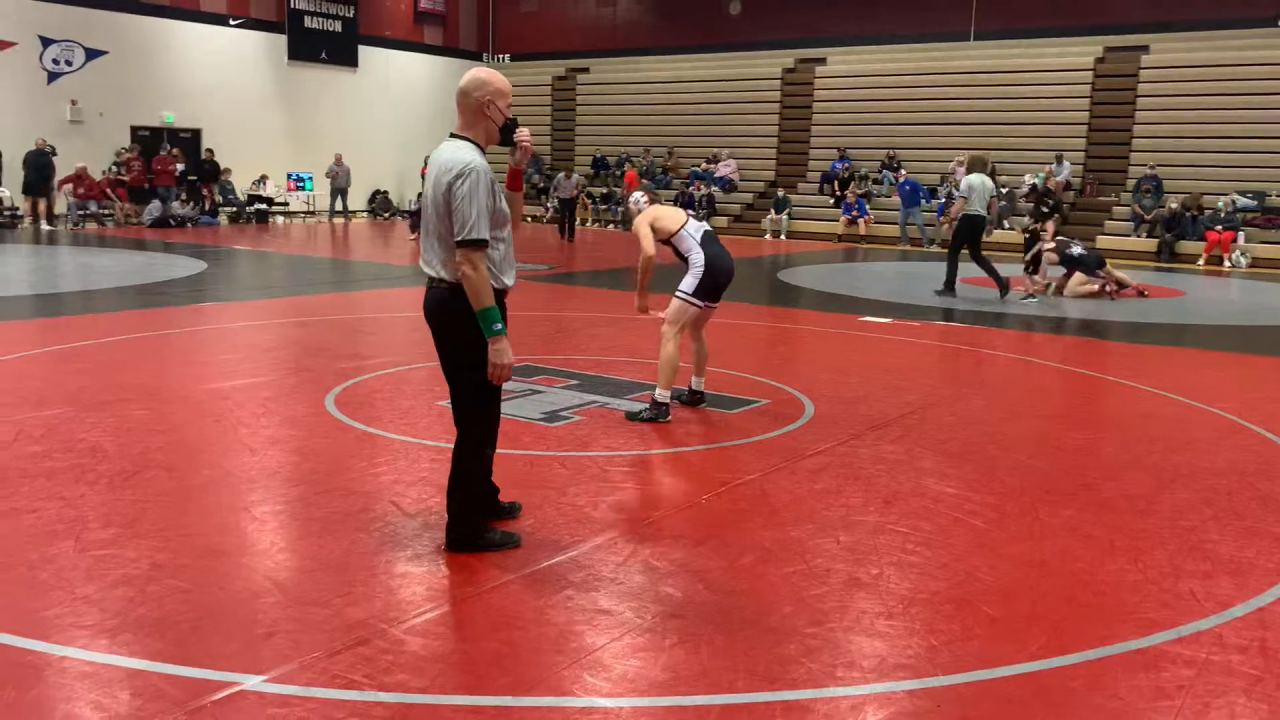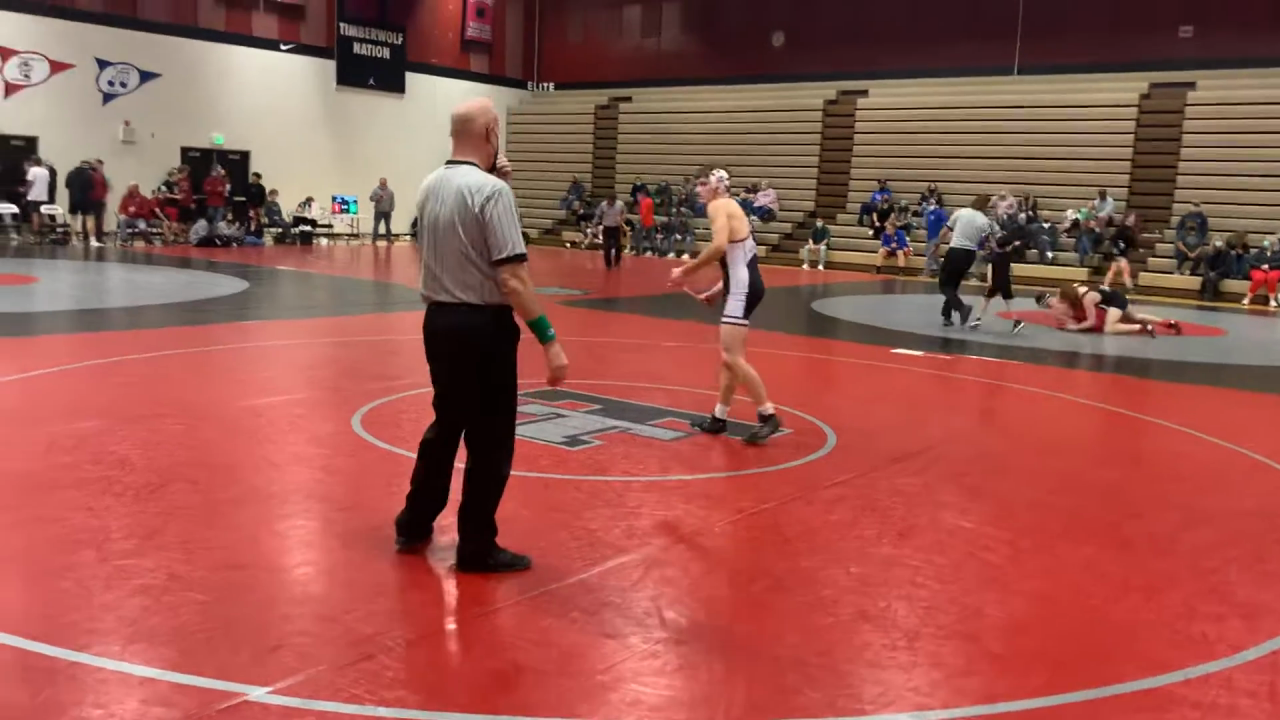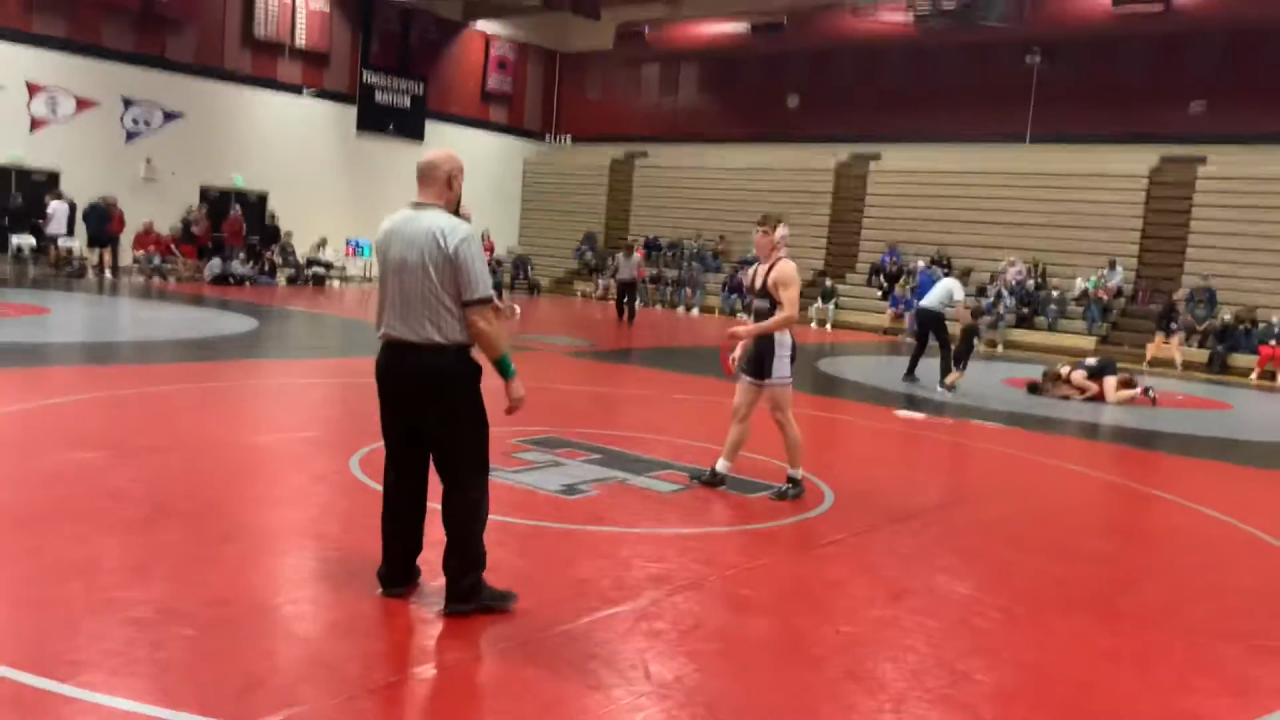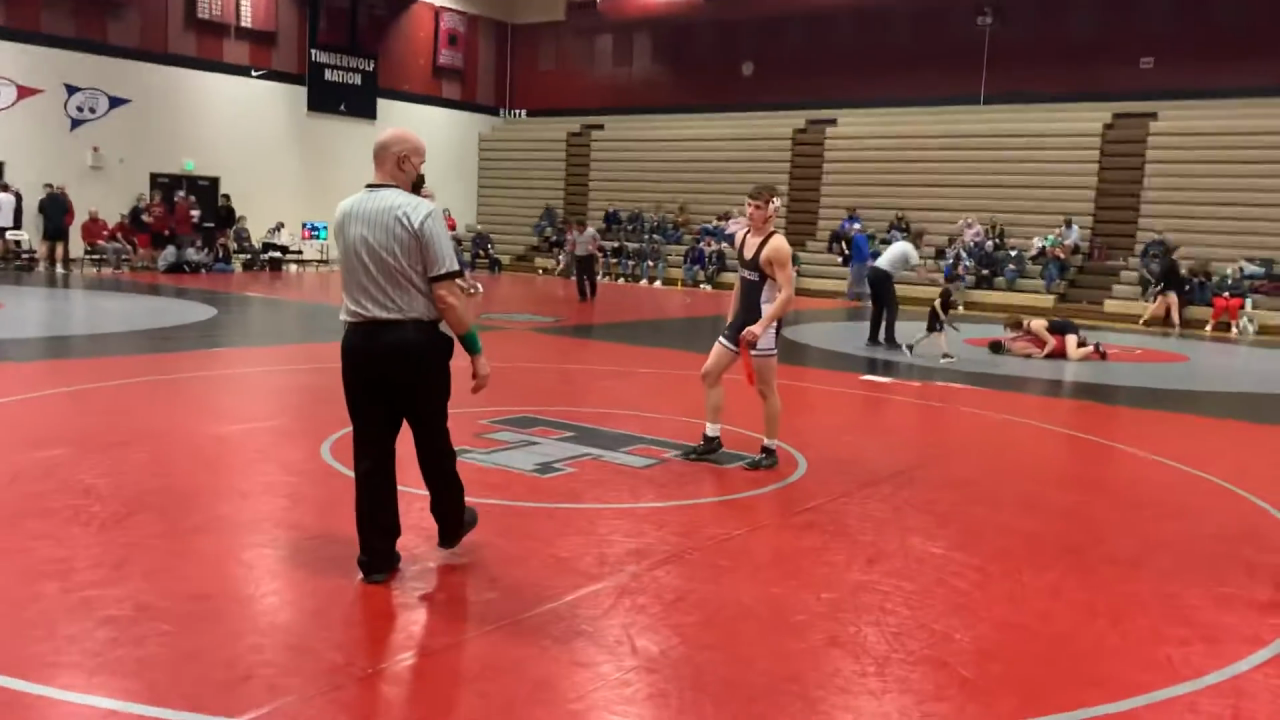
dt=0.5s
person 1, frame 1
left shoulder: (446, 154)
right shoulder: (472, 168)
left elbow: (507, 220)
right elbow: (471, 261)
left wrist: (516, 169)
right wrist: (496, 334)
left hip: (445, 297)
right hip: (467, 306)
left knee: (476, 411)
right knee: (477, 416)
left ankle: (482, 501)
right ankle: (467, 526)
person 1, frame 2
left shoulder: (430, 186)
right shoulder: (491, 191)
right elbow: (512, 277)
right wrist: (549, 341)
left hip: (438, 319)
right hip: (481, 327)
left knee: (446, 425)
right knee: (490, 439)
left ankle: (415, 523)
right ankle: (476, 545)
person 1, frame 3
left shoulder: (388, 230)
right shoulder: (459, 234)
right elbow: (479, 317)
right wrist: (509, 374)
left hip: (395, 361)
right hip: (445, 366)
left knee: (402, 471)
right knee: (465, 477)
left ankle: (397, 571)
right ankle: (464, 586)
person 1, frame 4
left shoulder: (344, 212)
right shoulder: (421, 212)
right elbow: (445, 294)
right wrist: (476, 351)
left hip: (360, 342)
right hip: (415, 342)
left knee: (371, 452)
right knee: (434, 444)
left ankle: (376, 556)
right ankle: (451, 524)
person 2, frame 1
left shoulder: (641, 220)
right shoulder: (671, 213)
left elbow: (649, 254)
left wrist: (641, 295)
right wrist: (682, 304)
left hip: (706, 266)
right hip: (722, 262)
left knee: (670, 332)
right knee: (694, 330)
left ankle: (660, 405)
right ankle: (696, 392)
person 2, frame 2
left shoulder: (718, 206)
right shoulder: (730, 209)
left elbow: (719, 246)
left wrist: (686, 271)
right wrist: (715, 291)
left hip: (741, 288)
right hip: (743, 285)
left knee: (731, 357)
right knee: (731, 356)
left ankle: (767, 416)
right ankle: (719, 418)
person 2, frame 3
left shoulder: (785, 269)
right shoulder: (755, 270)
left elbow: (791, 314)
left wrist: (751, 330)
right wrist: (740, 346)
left hip: (777, 349)
right hip: (757, 349)
left knee: (781, 417)
right knee: (739, 412)
left ankle: (795, 480)
right ankle: (719, 471)
person 2, frame 4
left shoulder: (777, 245)
right shoulder: (741, 237)
left elbow: (787, 293)
left wrist: (762, 325)
right wrist: (731, 318)
left hip: (762, 323)
right hip: (740, 318)
left knee: (765, 388)
right knee: (709, 373)
left ankle: (770, 451)
right ankle: (711, 439)
